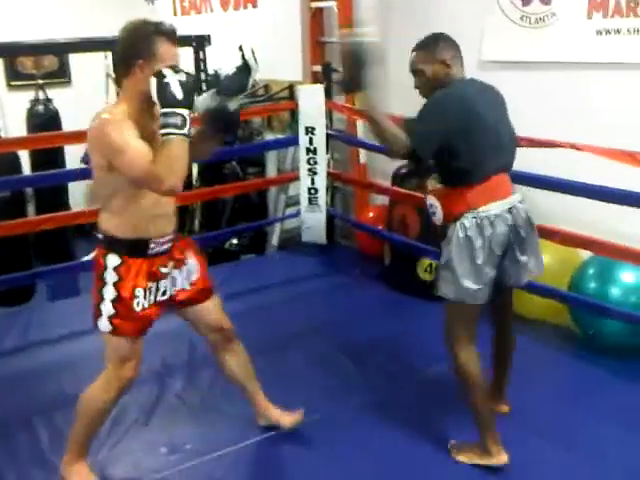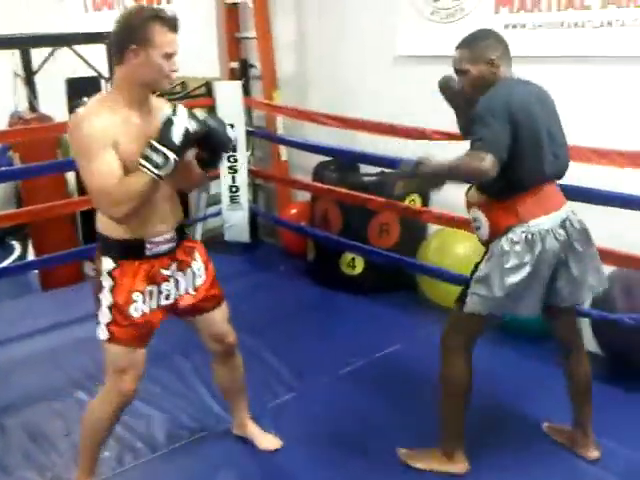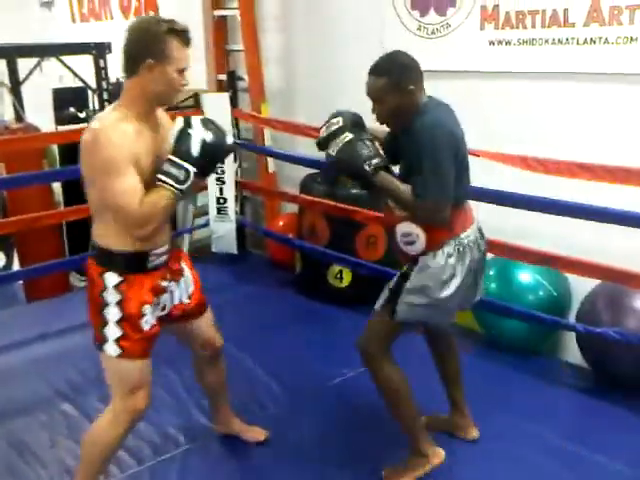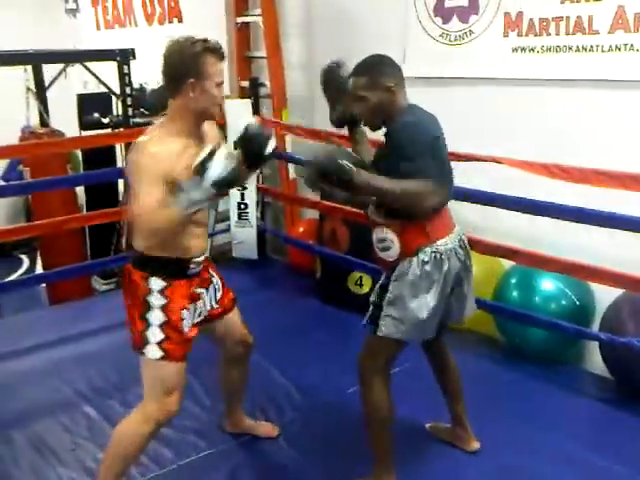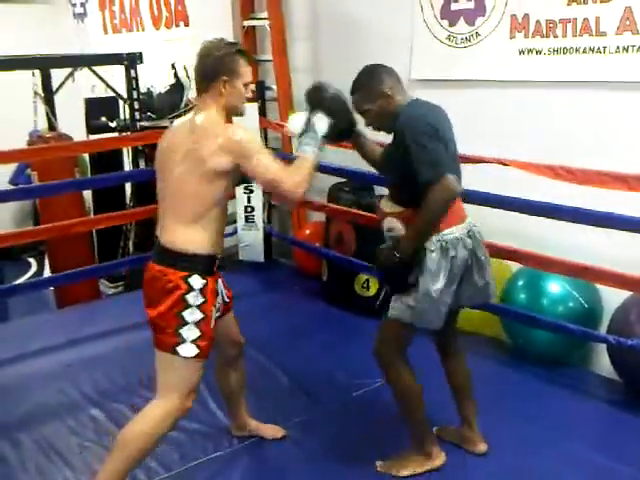
dt=1s
person 1, frame 1
left shoulder: (158, 112)
right shoulder: (110, 127)
right elbow: (170, 181)
left wrist: (197, 117)
right wrist: (176, 112)
left hip: (172, 250)
right hip: (128, 262)
left knee: (222, 330)
right knee: (121, 371)
left ankle: (264, 408)
person 1, frame 2
left shoulder: (166, 109)
right shoulder: (91, 121)
right elbow: (117, 205)
left wrist: (208, 153)
right wrist: (164, 149)
left hip: (180, 250)
right hip: (128, 265)
left knee: (224, 341)
right knee: (123, 383)
left ankle: (243, 421)
person 1, frame 3
left shoulder: (162, 119)
right shoulder: (107, 135)
right elbow: (140, 223)
left wrist: (202, 160)
right wrist: (182, 163)
left hip: (168, 263)
right hip: (122, 278)
left knee: (209, 345)
right knee: (131, 401)
left ankle: (225, 419)
person 1, frame 4
left shoulder: (207, 130)
right shoulder: (151, 150)
left elbow: (236, 174)
right elbow: (150, 236)
left wrist: (252, 150)
right wrist: (201, 186)
left hip: (198, 271)
right hip: (159, 282)
left knee: (240, 342)
right knee: (161, 405)
left ankle: (235, 418)
person 1, frame 5
left shoulder: (177, 130)
right shoulder: (229, 136)
right elbow: (291, 189)
right wrist: (311, 138)
left hip: (186, 269)
right hip: (184, 278)
left knee: (232, 347)
right knee: (175, 400)
left ankle: (241, 421)
person 2, frame 1
left shoulder: (447, 101)
right shoulder: (488, 93)
left elbow: (398, 145)
left wrist: (362, 88)
right wrist: (438, 162)
left hip: (474, 223)
right hip: (511, 209)
left knee: (459, 336)
right knee: (502, 310)
left ankle: (488, 444)
right ankle: (498, 397)
person 2, frame 2
left shoulder: (493, 103)
right shoulder: (536, 94)
left elbow: (484, 166)
left wrist: (428, 170)
left hip: (521, 238)
right hip: (563, 223)
left knee: (456, 339)
right knee: (568, 334)
left ankle: (451, 453)
right ankle: (584, 437)
person 2, frame 3
left shoulder: (432, 131)
right shoulder: (428, 112)
left elbow: (435, 212)
right elbow: (394, 150)
left wrist: (371, 171)
right wrist: (358, 133)
left hip: (441, 254)
right hip: (461, 243)
left knee: (372, 345)
right knee: (435, 328)
right ankle: (460, 418)
person 2, frame 4
left shoulder: (410, 129)
right shoulder: (403, 129)
left elbow: (425, 197)
right elbow: (382, 169)
left wrist: (348, 174)
right wrist: (351, 125)
left hip: (421, 262)
right hip: (445, 251)
left knee: (373, 367)
right knee: (432, 341)
right ankle: (461, 429)
person 2, frame 5
left shoulder: (412, 122)
right shoulder: (427, 112)
left elbow: (446, 186)
right elbow: (390, 164)
left wrist: (406, 246)
right wrist: (351, 131)
left hip: (435, 245)
right hip: (459, 238)
left knee: (389, 349)
right knee: (445, 336)
right ankle: (469, 431)
